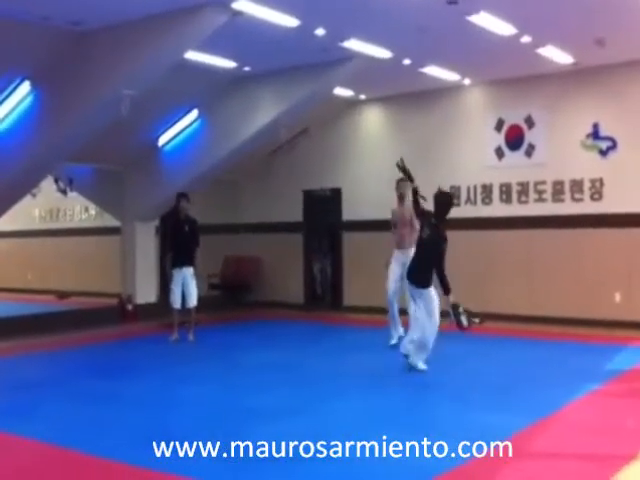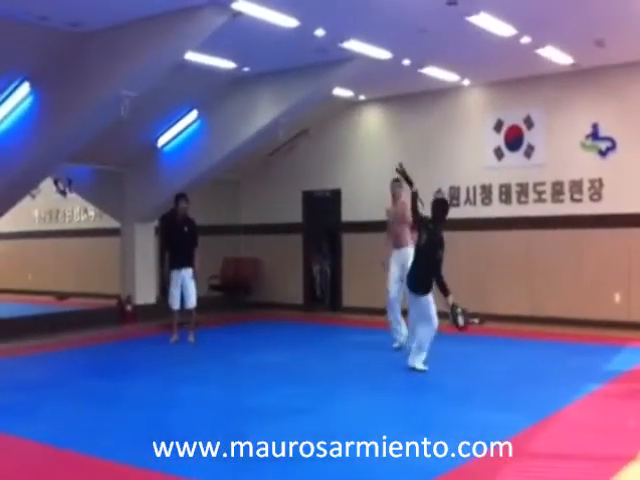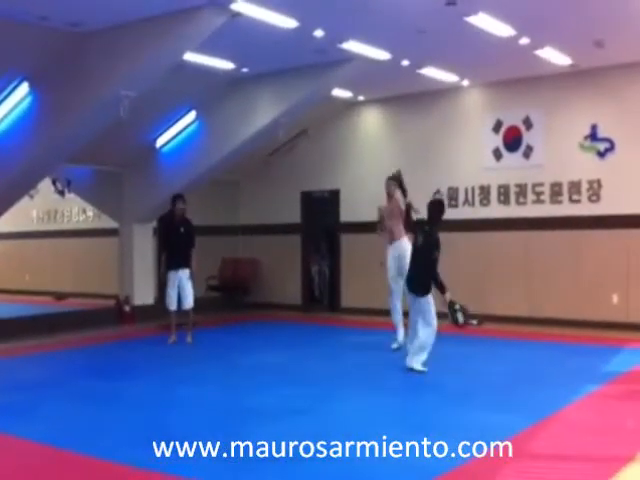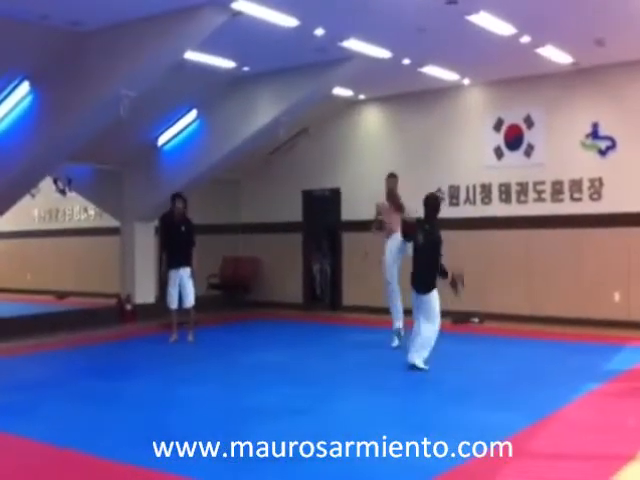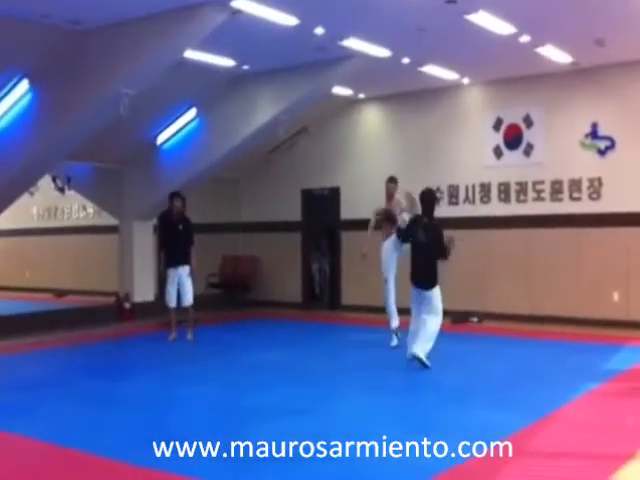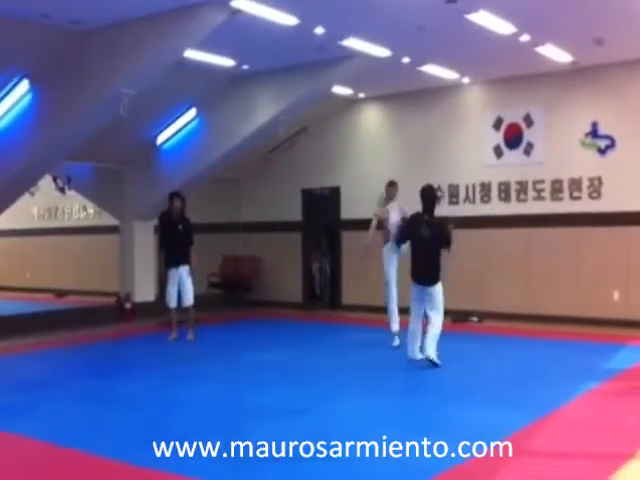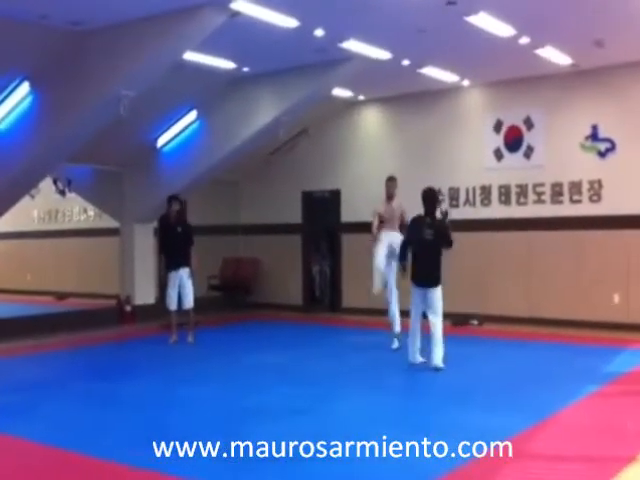
dt=0.1s
person 1, frame 1
left shoulder: (426, 218)
right shoulder: (440, 235)
left elbow: (417, 207)
right elbow: (439, 268)
left wrist: (413, 188)
right wrist: (448, 293)
left hip: (412, 276)
right hip: (423, 282)
left knee: (418, 315)
right knee: (432, 321)
left ankle: (408, 347)
right ankle: (417, 359)
person 1, frame 2
left shoulder: (423, 224)
right shoulder: (437, 239)
left elbow: (415, 214)
right elbow: (436, 271)
left wrist: (414, 193)
right wrist: (447, 295)
left hip: (412, 281)
right hip: (422, 287)
left knee: (418, 320)
right knee: (430, 325)
left ankle: (414, 355)
right ankle: (415, 360)
person 1, frame 3
left shoulder: (420, 229)
right shoulder: (433, 239)
right elbow: (432, 271)
right wrist: (444, 292)
left hip: (411, 283)
right hip: (422, 287)
left knee: (416, 322)
right knee: (429, 325)
left ankle: (413, 356)
right ankle: (414, 360)
person 1, frame 4
left shoulder: (418, 226)
right shoulder: (434, 236)
left elbow: (407, 236)
right elbow: (436, 265)
left wrist: (403, 220)
right wrist: (449, 276)
left hip: (416, 281)
right hip: (427, 285)
left knee: (421, 319)
right knee: (432, 323)
left ankle: (415, 354)
right ankle: (416, 357)
person 1, frame 5
left shoulder: (414, 223)
right shoulder: (435, 229)
left elbow: (402, 237)
right elbow: (442, 254)
right wrist: (448, 246)
left hip: (415, 279)
right hip: (429, 281)
left knee: (417, 315)
right knee: (434, 317)
left ankle: (413, 349)
right ankle: (419, 349)
person 1, frame 6
left shoulder: (413, 220)
right shoulder: (438, 226)
left elbow: (400, 240)
right elbow: (446, 244)
left wrist: (399, 236)
right wrist: (448, 231)
left hip: (416, 276)
right hip: (432, 278)
left knee: (416, 313)
right knee: (436, 314)
left ankle: (414, 351)
right ankle: (430, 350)
person 1, frame 7
left shoulder: (415, 223)
right shoulder: (441, 226)
left elbow: (405, 245)
right elbow: (448, 244)
left wrist: (402, 262)
left hip: (417, 279)
right hip: (433, 280)
left knee: (415, 318)
right knee: (436, 320)
left ankle: (414, 356)
right ankle: (437, 360)
person 2, frame 1
left shoulder: (413, 209)
right shoulder: (394, 211)
left elbow: (418, 230)
left hip: (410, 253)
right hip: (397, 254)
right knee: (391, 293)
right ankle: (396, 332)
person 2, frame 2
left shoulder: (406, 207)
right shoulder: (389, 211)
left elbow: (412, 224)
right wrist: (388, 252)
left hip: (408, 251)
right hip: (394, 254)
right knee: (392, 297)
right ankle: (400, 335)
person 2, frame 3
left shoulder: (401, 203)
right shoulder: (382, 209)
left elbow: (408, 219)
left hip: (404, 244)
right hip: (391, 248)
right knee: (394, 291)
right ankle: (400, 334)
person 2, frame 4
left shoulder: (399, 202)
right shoulder: (380, 206)
left elbow: (405, 211)
right elbow: (376, 227)
left hip: (401, 239)
right hip: (389, 243)
right knee: (391, 285)
right ankle: (398, 327)
person 2, frame 5
left shoulder: (401, 203)
right shoulder: (378, 210)
left elbow: (409, 219)
right elbow: (371, 228)
right wrist: (365, 247)
left hip: (399, 240)
right hip: (387, 244)
right knee: (388, 285)
right ankle: (395, 329)
person 2, frame 6
left shoulder: (400, 209)
right shoulder: (379, 213)
right elbow: (371, 230)
right wrist: (368, 245)
left hip: (398, 242)
right hip: (388, 248)
right knee: (390, 287)
right ankle: (395, 330)
person 2, frame 7
left shoulder: (400, 208)
right shoulder: (379, 210)
left elbow: (404, 228)
right elbow: (374, 229)
right wrist: (375, 237)
left hip: (396, 241)
right hip: (384, 247)
left knee: (384, 239)
right knee: (390, 288)
right ankle: (396, 329)
person 3, frame 1
left shoulder: (192, 223)
right shoulder: (172, 223)
left elbow: (196, 246)
right elbow: (170, 248)
left wrist: (195, 265)
right wrist: (169, 266)
left hip: (188, 267)
right hip: (176, 267)
left knee: (192, 302)
right knee: (175, 302)
left ankle: (192, 331)
right ankle: (175, 332)
person 3, frame 2
left shoulder: (190, 223)
right shoulder: (170, 224)
left elbow: (195, 247)
right elbow: (167, 248)
left wrist: (194, 266)
right wrist: (167, 267)
left hip: (187, 268)
right hip: (174, 268)
left knee: (191, 303)
right knee: (174, 303)
left ankle: (192, 332)
right ankle: (175, 333)
person 3, frame 3
left shoulder: (187, 224)
right shoulder: (166, 225)
left elbow: (191, 248)
right elbow: (163, 249)
left wrist: (191, 267)
right wrist: (163, 269)
left hip: (184, 269)
right hip: (171, 269)
left knee: (188, 303)
right knee: (171, 304)
left ankle: (189, 333)
right ankle: (173, 334)
person 3, frame 4
left shoulder: (187, 223)
right shoulder: (167, 223)
left elbow: (192, 246)
right elbow: (164, 248)
left wrist: (192, 265)
right wrist: (164, 268)
left hip: (185, 267)
right hip: (172, 268)
left knee: (189, 302)
right knee: (172, 302)
left ankle: (191, 332)
right ankle: (174, 332)
person 3, frame 5
left shoulder: (185, 221)
right shoulder: (165, 222)
left elbow: (190, 245)
right elbow: (162, 247)
left wrist: (191, 264)
right wrist: (163, 266)
left hip: (184, 266)
right hip: (171, 267)
left knee: (188, 300)
right knee: (171, 301)
left ankle: (190, 330)
right ankle: (173, 331)
person 3, frame 6
left shoulder: (185, 221)
right shoulder: (165, 223)
left elbow: (190, 244)
right elbow: (163, 247)
left wrist: (191, 264)
right wrist: (164, 266)
left hip: (184, 266)
right hip: (171, 267)
left knee: (188, 300)
right knee: (171, 301)
left ankle: (191, 330)
right ankle: (174, 331)
person 3, frame 7
left shoulder: (184, 224)
right shoulder: (163, 226)
left elbow: (190, 246)
right elbow: (162, 251)
left wrist: (191, 265)
right wrist: (164, 270)
left hip: (184, 268)
right hip: (171, 270)
left knee: (188, 303)
right knee: (172, 304)
left ankle: (191, 333)
right ankle: (174, 333)
